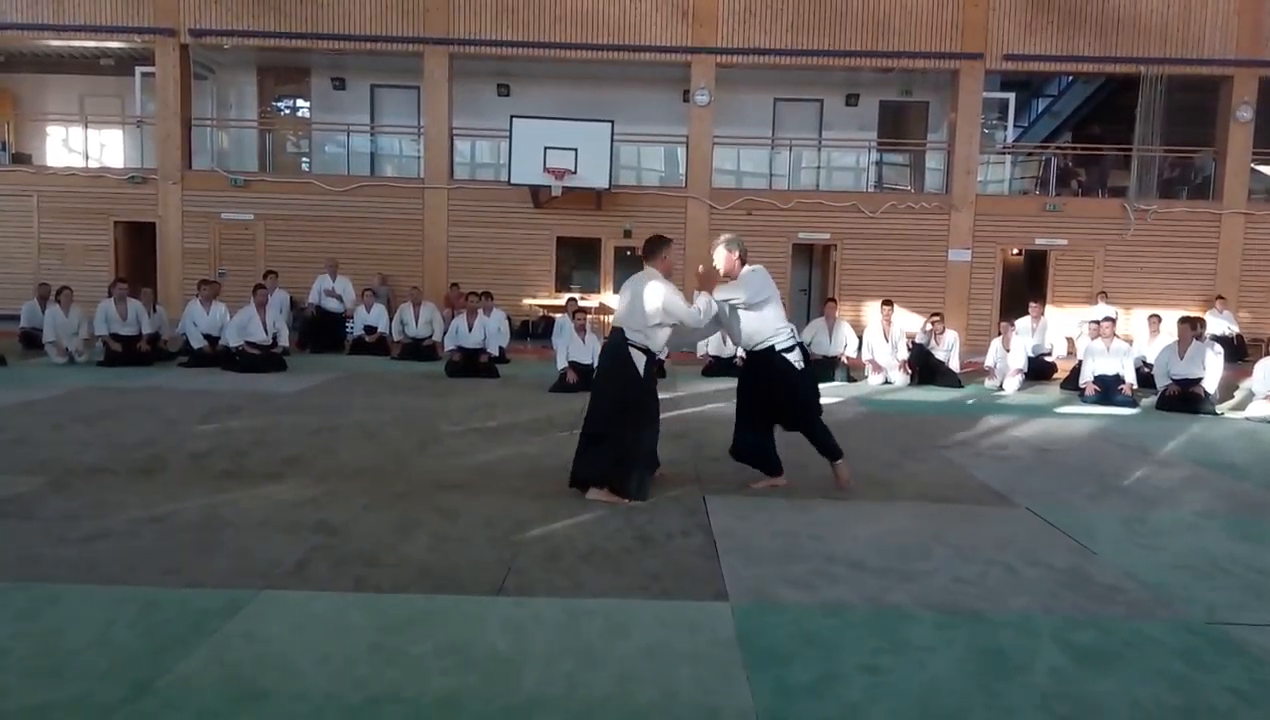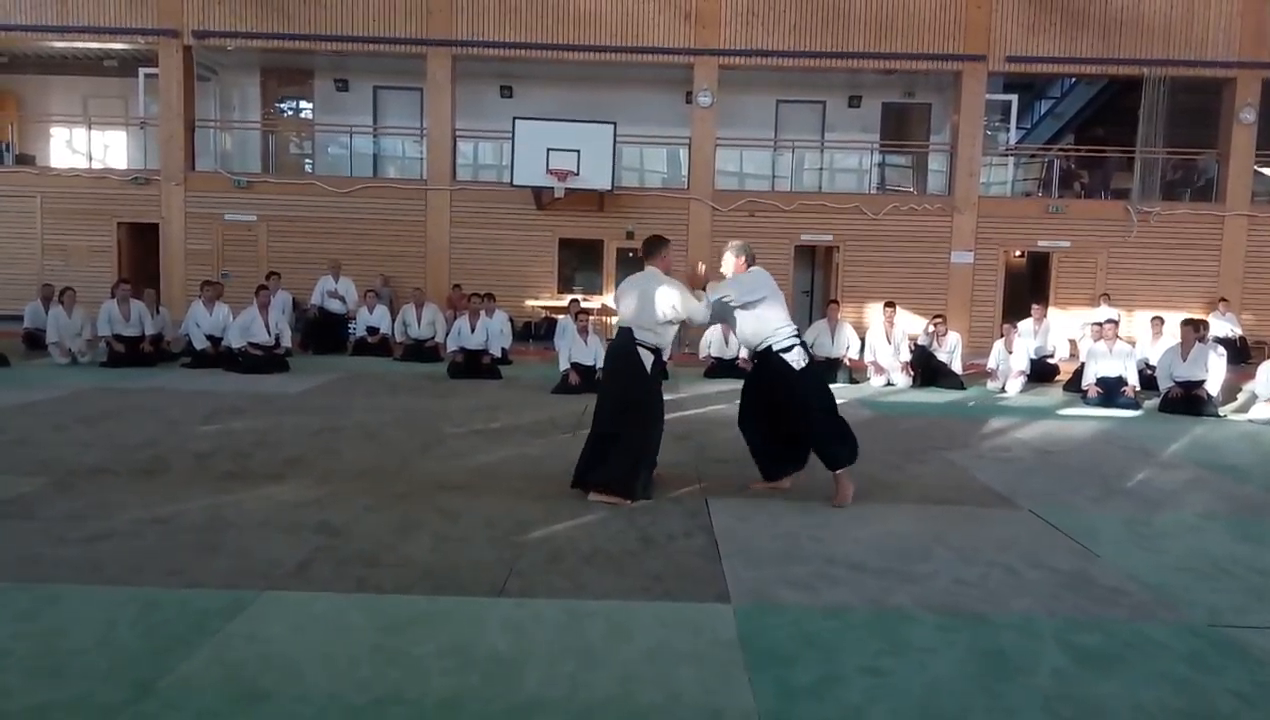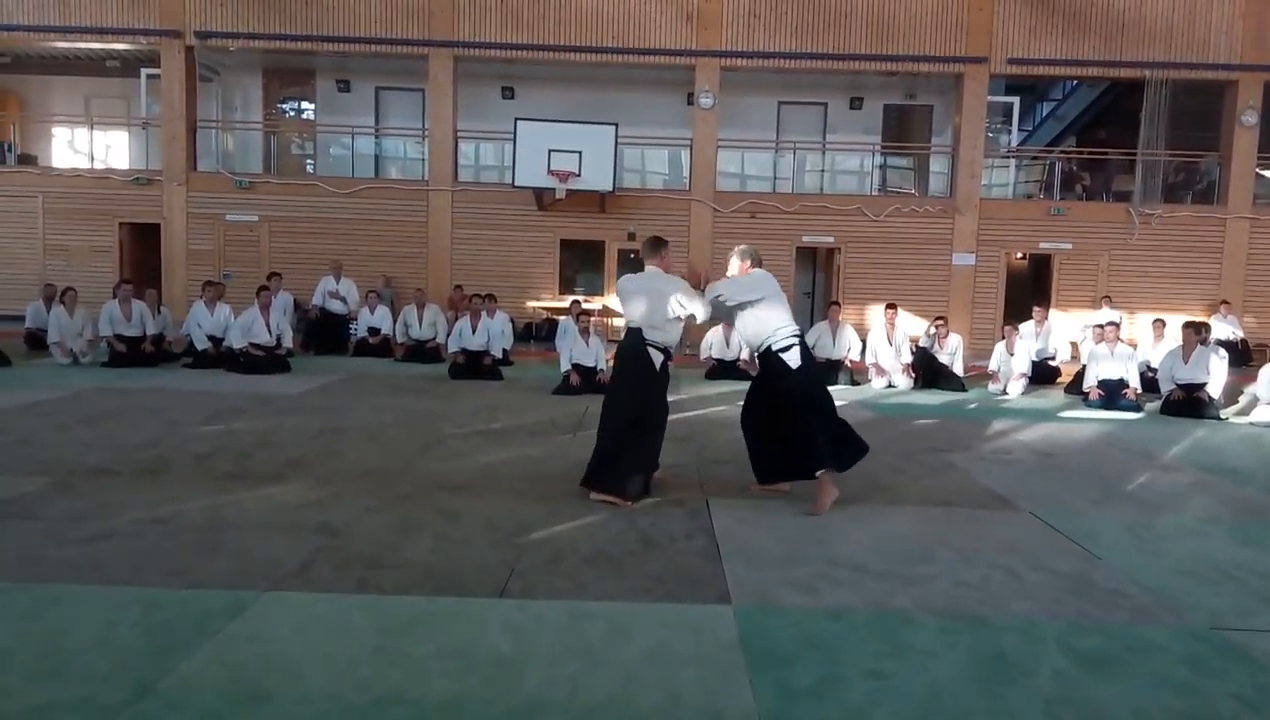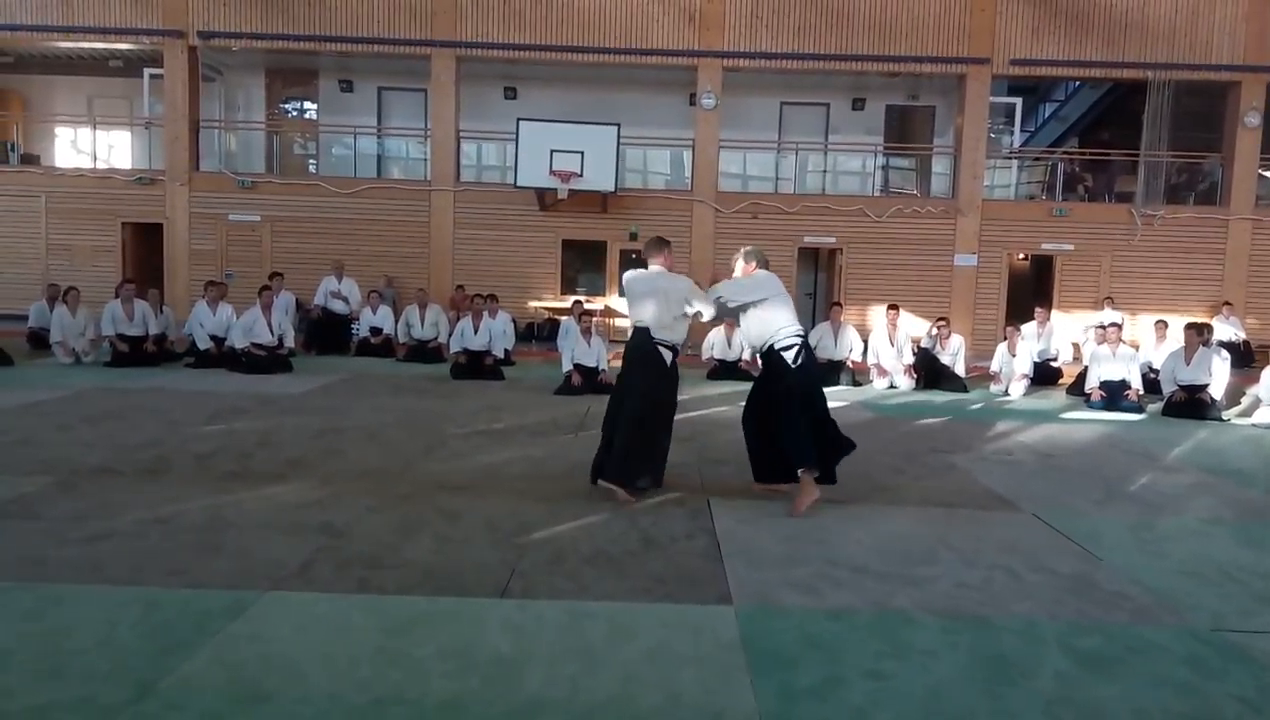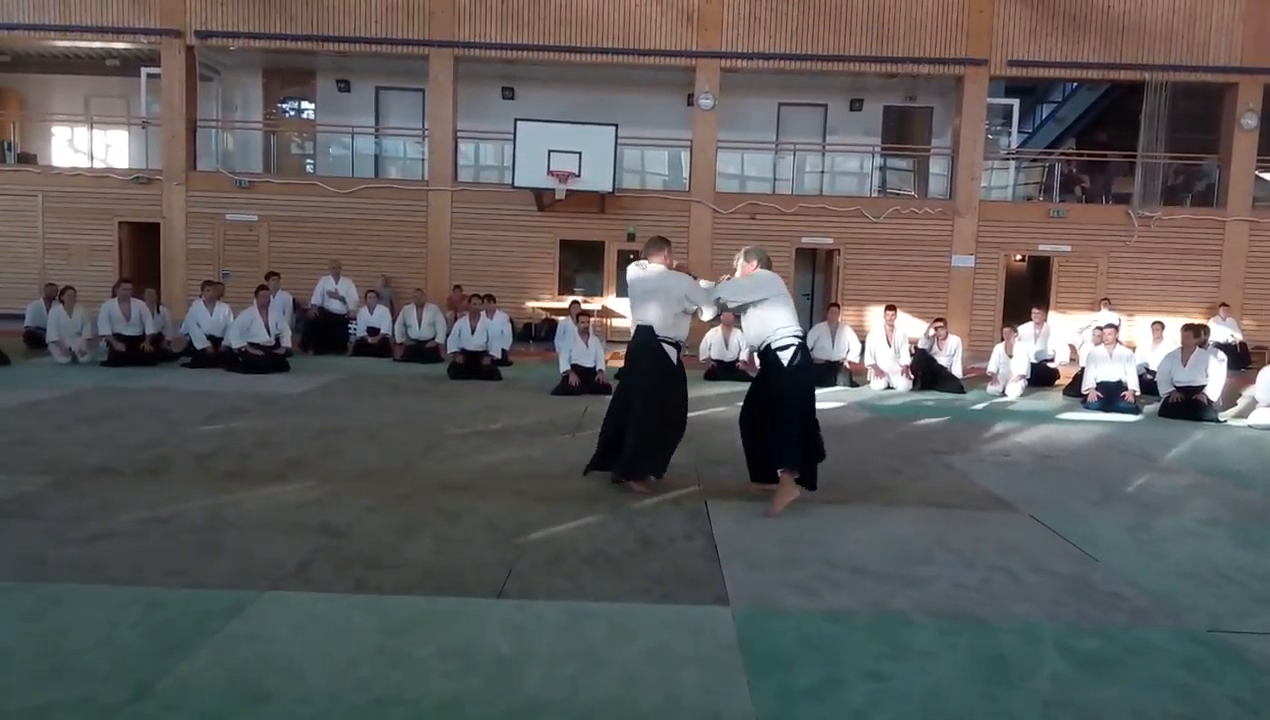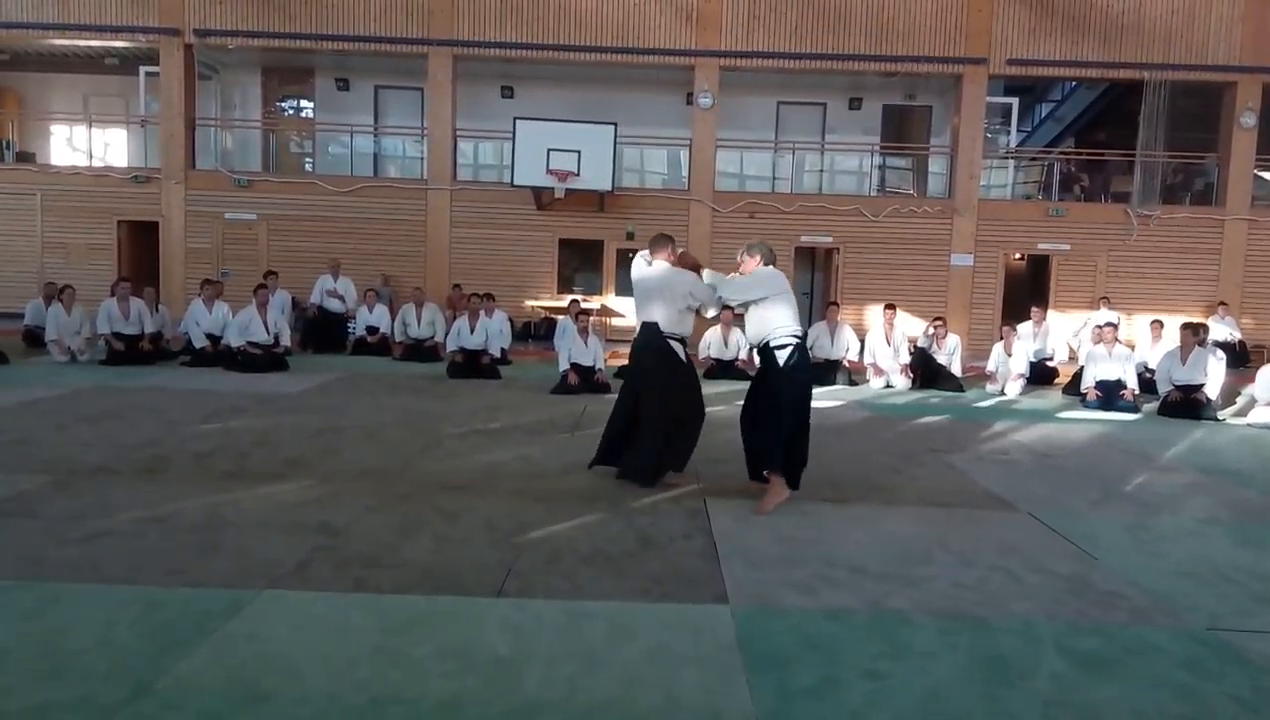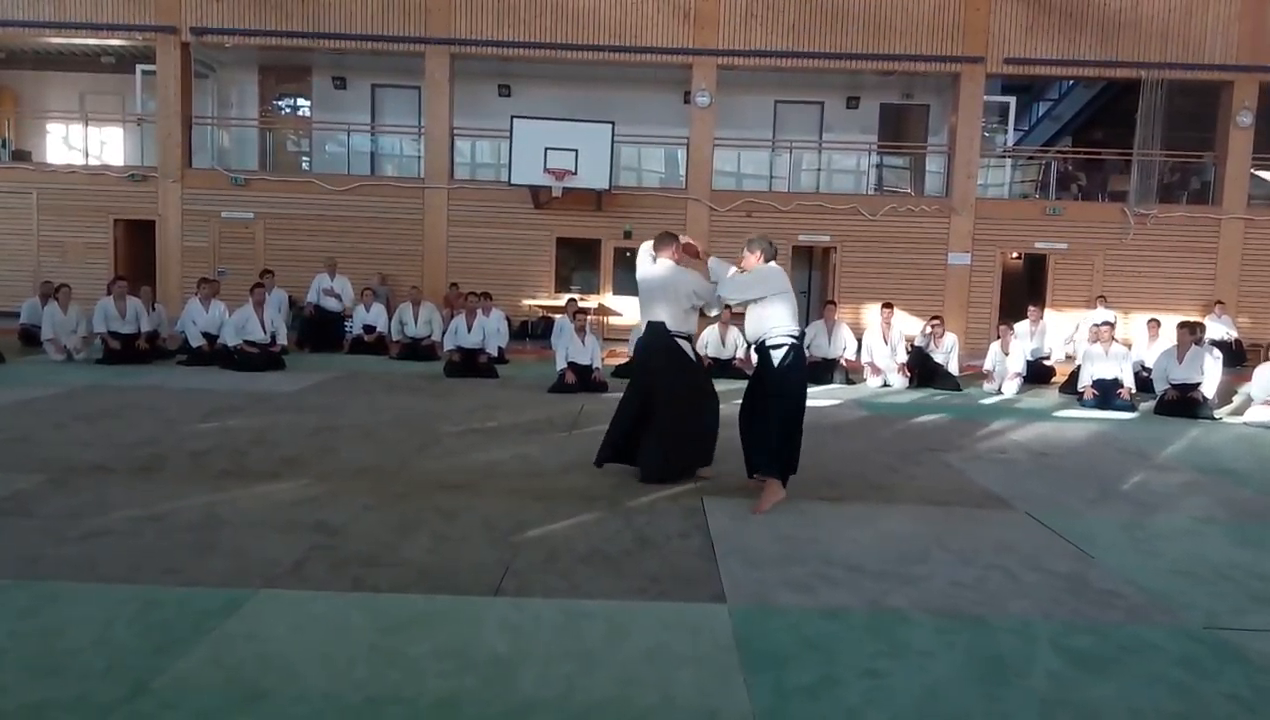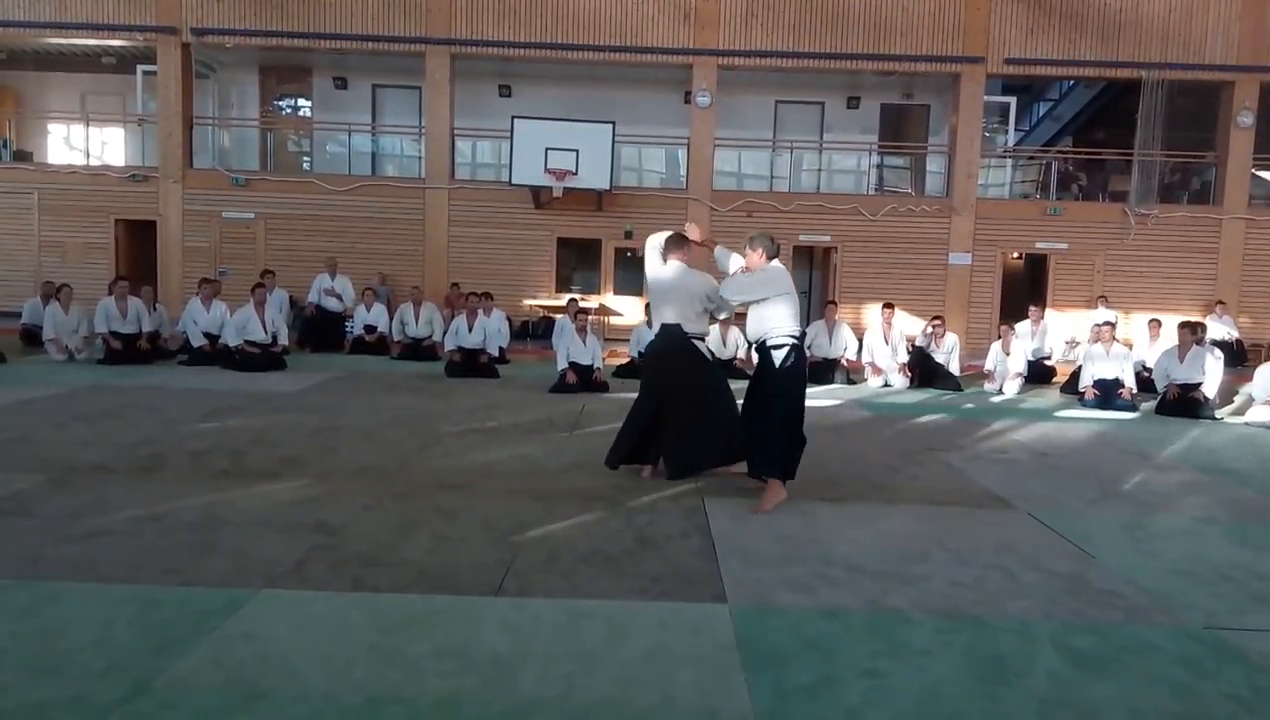
dt=0.1s
person 1, frame 1
left shoulder: (757, 276)
right shoulder: (726, 288)
left elbow: (729, 297)
right elbow: (710, 321)
left wrist: (701, 293)
left hip: (784, 356)
right hip: (755, 360)
left knee: (805, 415)
right knee: (752, 418)
left ankle: (836, 462)
right ankle: (774, 474)
person 1, frame 2
left shoulder: (757, 278)
right shoulder: (736, 291)
left elbow: (718, 294)
right elbow: (715, 312)
left hip: (787, 355)
right hip: (763, 360)
left knee: (810, 416)
right knee: (752, 419)
left ankle: (842, 476)
right ankle: (777, 475)
person 1, frame 3
left shoulder: (760, 279)
right shoulder: (745, 294)
left elbow: (719, 292)
left wrist: (709, 288)
left hip: (788, 355)
right hip: (771, 360)
left knee: (801, 416)
right knee: (755, 418)
left ankle: (826, 482)
right ankle: (777, 477)
person 1, frame 4
left shoulder: (764, 280)
right shoulder: (746, 296)
left elbow: (721, 292)
right elbow: (723, 301)
left wrist: (708, 290)
left hip: (790, 354)
right hip: (776, 359)
left knee: (791, 415)
right knee: (756, 418)
left ankle: (807, 483)
right ankle: (777, 477)
person 1, frame 5
left shoulder: (767, 280)
right shoulder: (760, 285)
left elbow: (727, 293)
right elbow: (726, 294)
left wrist: (732, 281)
left hip: (787, 356)
right hip: (775, 358)
left knee: (780, 416)
right knee: (754, 417)
left ankle: (788, 482)
right ankle: (773, 477)
person 1, frame 6
left shoulder: (770, 277)
right shoulder: (761, 282)
left elbow: (727, 291)
right elbow: (728, 288)
left wrist: (735, 277)
right wrist: (700, 269)
left hip: (785, 355)
right hip: (776, 356)
left knee: (773, 415)
right knee: (756, 416)
left ankle: (777, 482)
right ankle: (773, 476)
person 1, frame 7
left shoulder: (771, 275)
right shoulder: (765, 277)
left elbow: (727, 289)
right elbow: (730, 274)
left wrist: (733, 277)
right wrist: (702, 256)
left hip: (781, 354)
right hip: (775, 355)
left knee: (768, 416)
right knee: (754, 415)
left ankle: (772, 485)
right ankle: (769, 476)
person 1, frame 8
left shoulder: (774, 275)
right shoulder: (768, 276)
left elbow: (729, 291)
right elbow: (734, 264)
left wrist: (736, 277)
right wrist: (709, 243)
left hip: (782, 355)
right hip: (774, 354)
left knee: (770, 416)
right knee: (757, 414)
left ankle: (775, 484)
right ankle: (771, 476)
person 2, frame 1
left shoulder: (633, 283)
right shoulder: (662, 288)
right elbow: (697, 320)
right wrist: (706, 291)
left hip: (618, 352)
right hip: (631, 359)
left knee: (634, 418)
right knee: (629, 421)
left ankle: (628, 473)
right ankle: (601, 485)
person 2, frame 2
left shoulder: (628, 283)
right shoulder: (670, 288)
right elbow: (701, 316)
right wrist: (696, 289)
left hip: (622, 352)
right hip: (641, 358)
left knee: (639, 419)
right knee: (635, 422)
right ankle: (605, 486)
person 2, frame 3
left shoulder: (627, 282)
right shoulder: (675, 285)
right elbow: (704, 313)
right wrist: (691, 292)
left hip: (628, 349)
right hip: (650, 357)
left knee: (623, 414)
right knee: (640, 421)
left ankle: (638, 473)
right ankle: (608, 486)
person 2, frame 4
left shoulder: (632, 279)
right shoulder: (681, 284)
right elbow: (709, 312)
right wrist: (694, 294)
left hip: (636, 349)
right hip: (659, 355)
left knee: (629, 411)
right knee: (650, 418)
left ankle: (612, 471)
right ankle: (620, 478)
person 2, frame 5
left shoulder: (634, 275)
right shoulder: (682, 282)
right elbow: (709, 310)
left hip: (639, 347)
right hip: (663, 352)
left knee: (630, 408)
right knee: (665, 415)
left ankle: (623, 466)
right ankle: (635, 471)
person 2, frame 6
left shoulder: (639, 271)
right shoulder: (686, 278)
left elbow: (642, 256)
right elbow: (713, 307)
left wrist: (680, 262)
left hip: (643, 345)
right hip: (669, 349)
left knee: (635, 405)
right knee: (684, 411)
left ankle: (628, 463)
right ankle: (649, 470)
person 2, frame 7
left shoulder: (645, 271)
right shoulder: (691, 277)
left elbow: (645, 247)
right elbow: (714, 306)
left wrist: (669, 240)
left hip: (648, 345)
right hip: (675, 348)
left knee: (638, 404)
right knee: (697, 407)
left ankle: (640, 461)
right ankle: (684, 465)
person 2, frame 8
left shoulder: (654, 272)
right shoulder: (701, 280)
left elbow: (653, 242)
right elbow: (723, 309)
left wrist: (678, 237)
left hip: (660, 347)
right hip: (690, 349)
left knee: (652, 404)
right knee: (716, 405)
left ankle: (646, 461)
right ankle: (723, 461)
